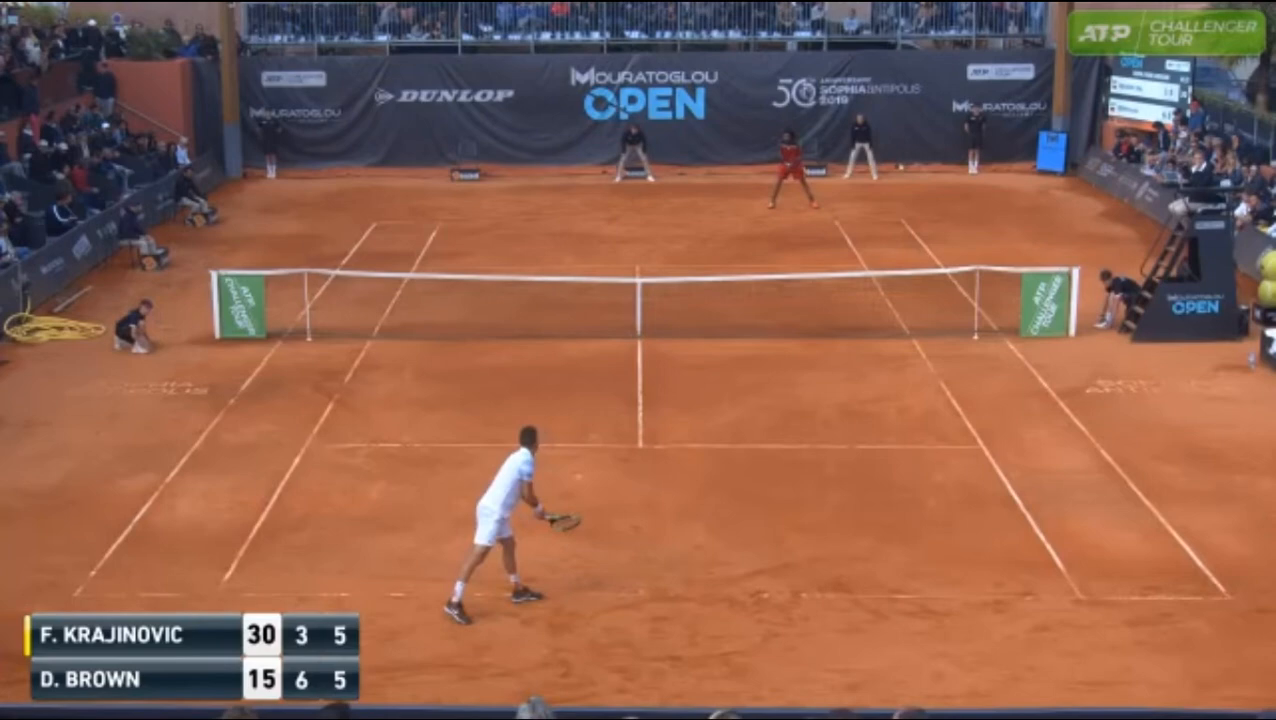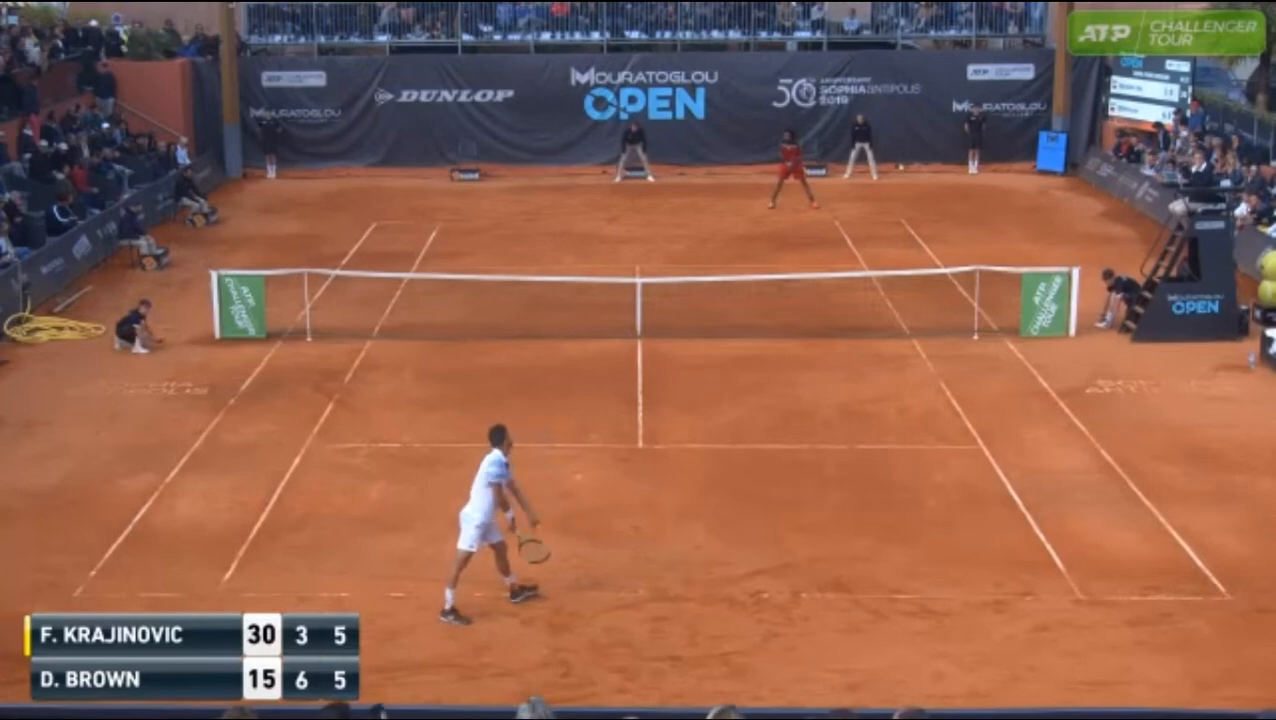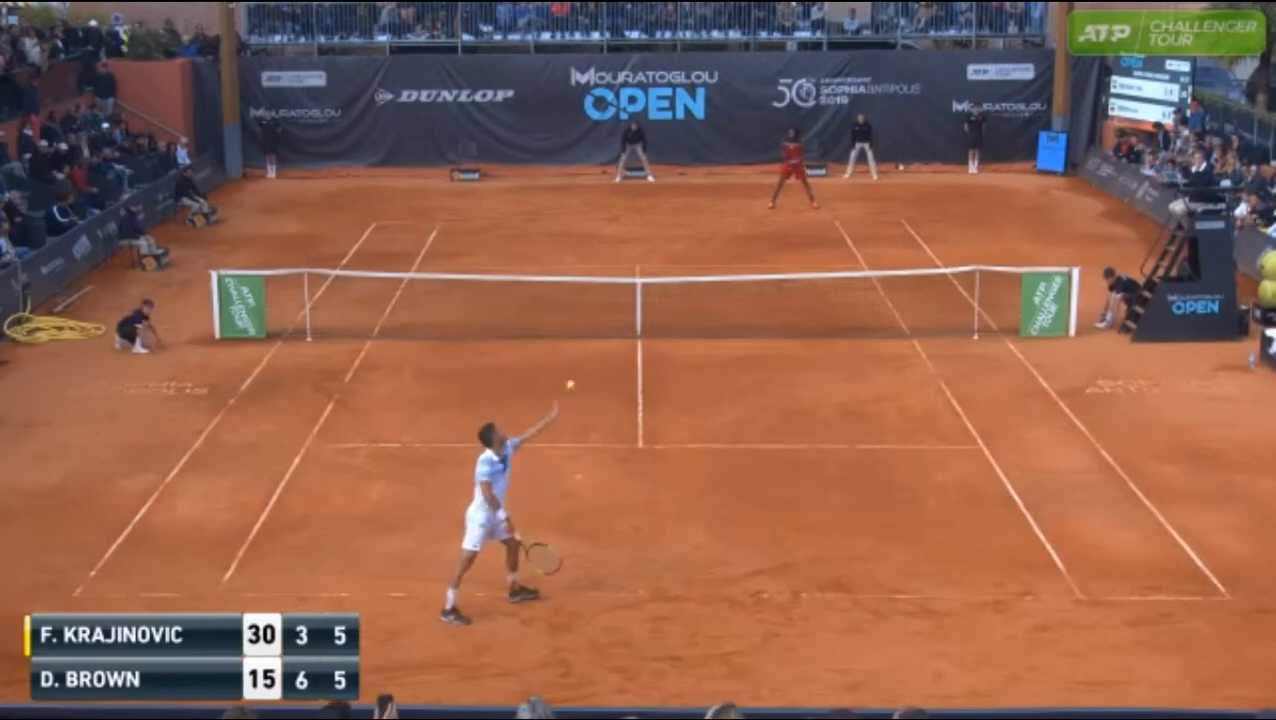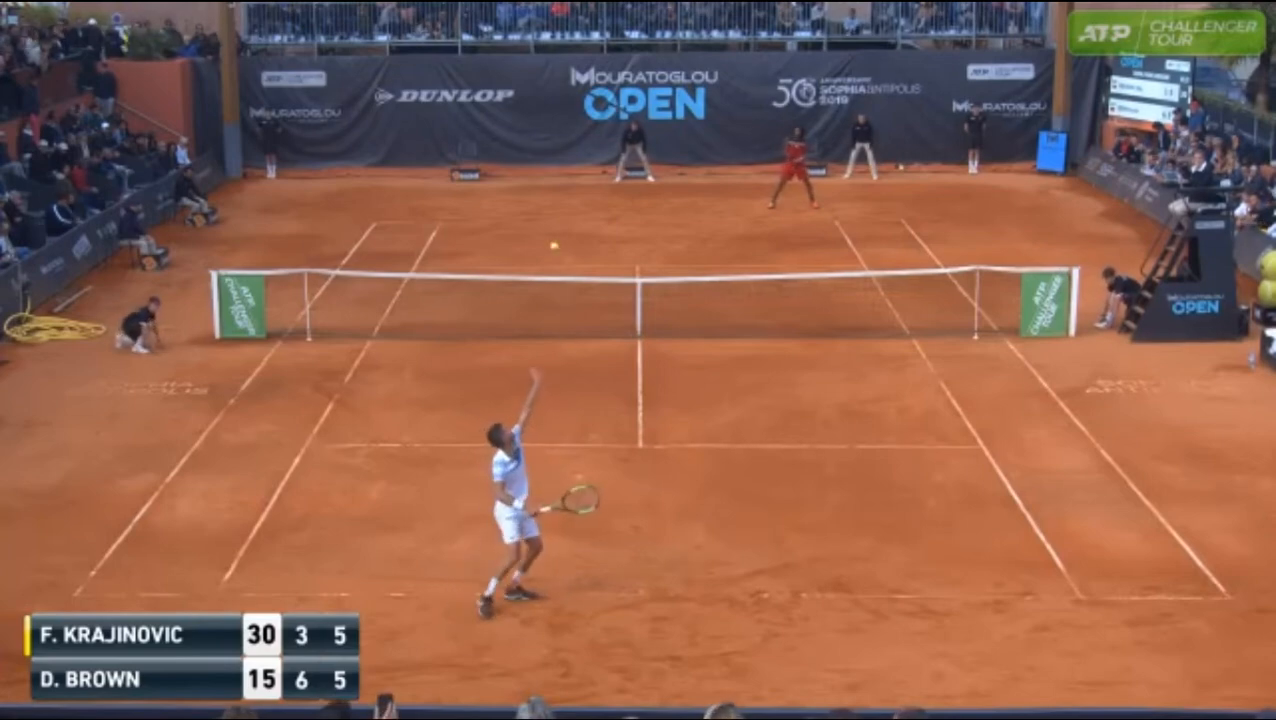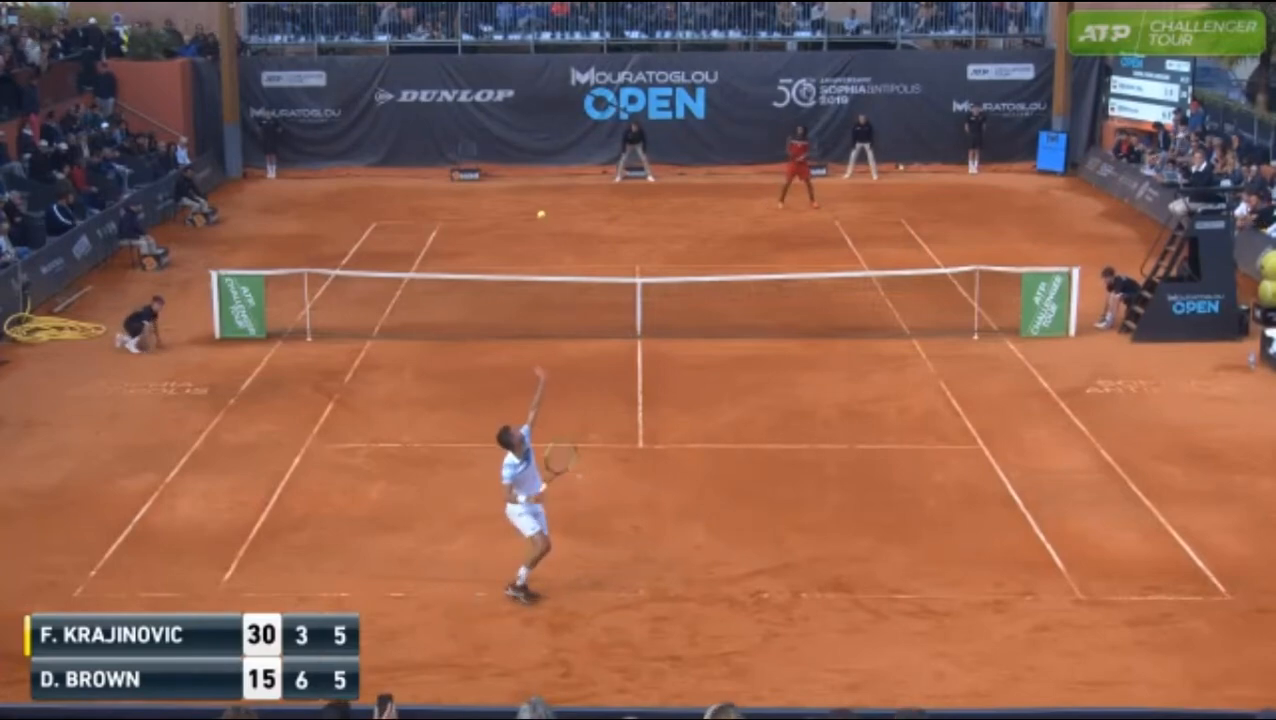
dt=0.3s
person 1, frame 1
left shoulder: (518, 457)
right shoulder: (527, 460)
right elbow: (528, 494)
left wrist: (535, 508)
right wrist: (539, 508)
left hip: (496, 511)
right hip: (492, 511)
left knee: (509, 544)
right knee: (479, 554)
left ankle: (519, 590)
right ankle: (454, 603)
person 1, frame 2
left shoulder: (501, 461)
right shoulder: (494, 462)
left elbow: (514, 489)
right elbow: (498, 496)
left wrist: (529, 513)
right wrist: (510, 515)
left hip: (485, 518)
right hip: (475, 517)
left knee: (501, 548)
right knee: (462, 561)
left ankle: (515, 589)
right ankle: (447, 609)
person 1, frame 3
left shoulder: (506, 450)
right shoulder: (485, 461)
left elbow: (529, 434)
right elbow: (486, 494)
left wrist: (551, 416)
right wrist: (503, 515)
left hip: (500, 516)
right hip: (480, 516)
left knee: (514, 546)
right knee: (466, 560)
left ankle: (515, 589)
right ankle: (449, 609)
person 1, frame 4
left shoulder: (515, 442)
right shoulder: (499, 462)
left elbow: (526, 410)
right elbow: (500, 495)
left wrist: (536, 384)
right wrist: (522, 505)
left hip: (521, 509)
right hip: (507, 512)
left knee: (536, 547)
right knee: (514, 556)
left ankle: (514, 588)
right ankle: (486, 596)
person 1, frame 5
left shoulder: (525, 440)
right shoulder: (509, 465)
left elbow: (532, 411)
right elbow: (508, 498)
left wrist: (542, 383)
right wrist: (524, 499)
left hip: (533, 507)
right hip: (520, 510)
left knee: (541, 548)
right knee: (542, 547)
left ankle: (517, 584)
right ankle: (517, 586)
